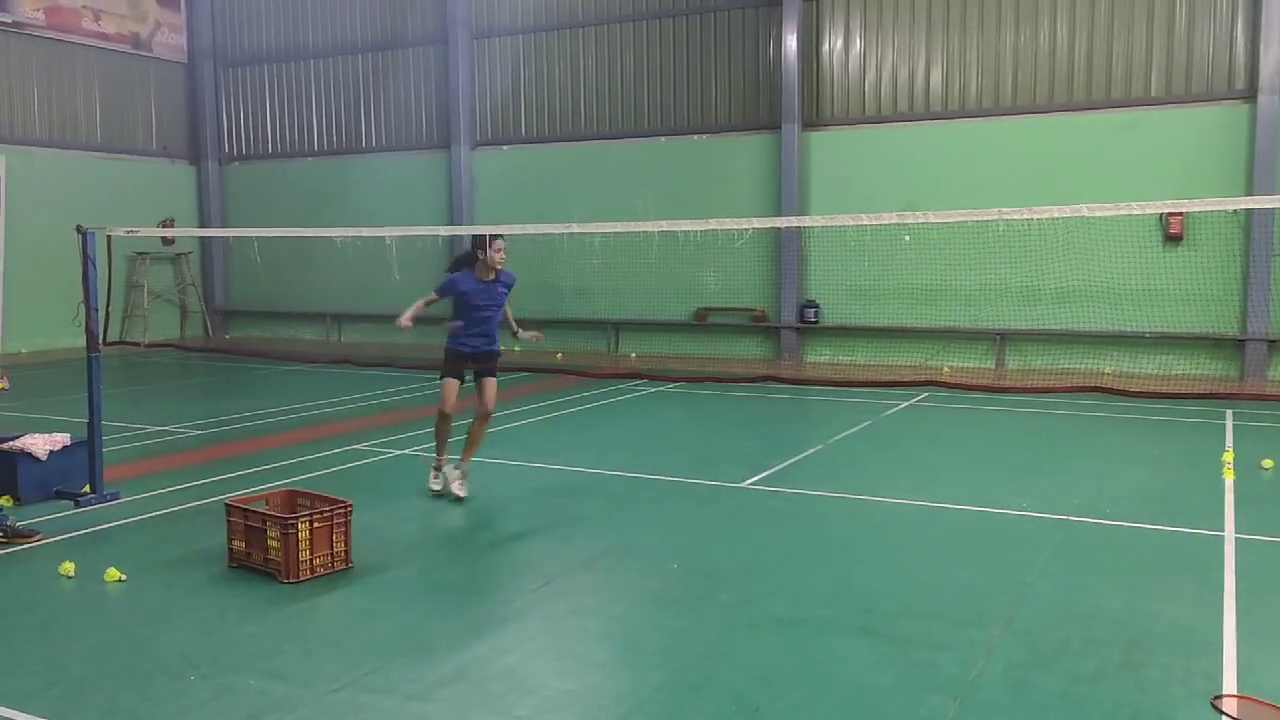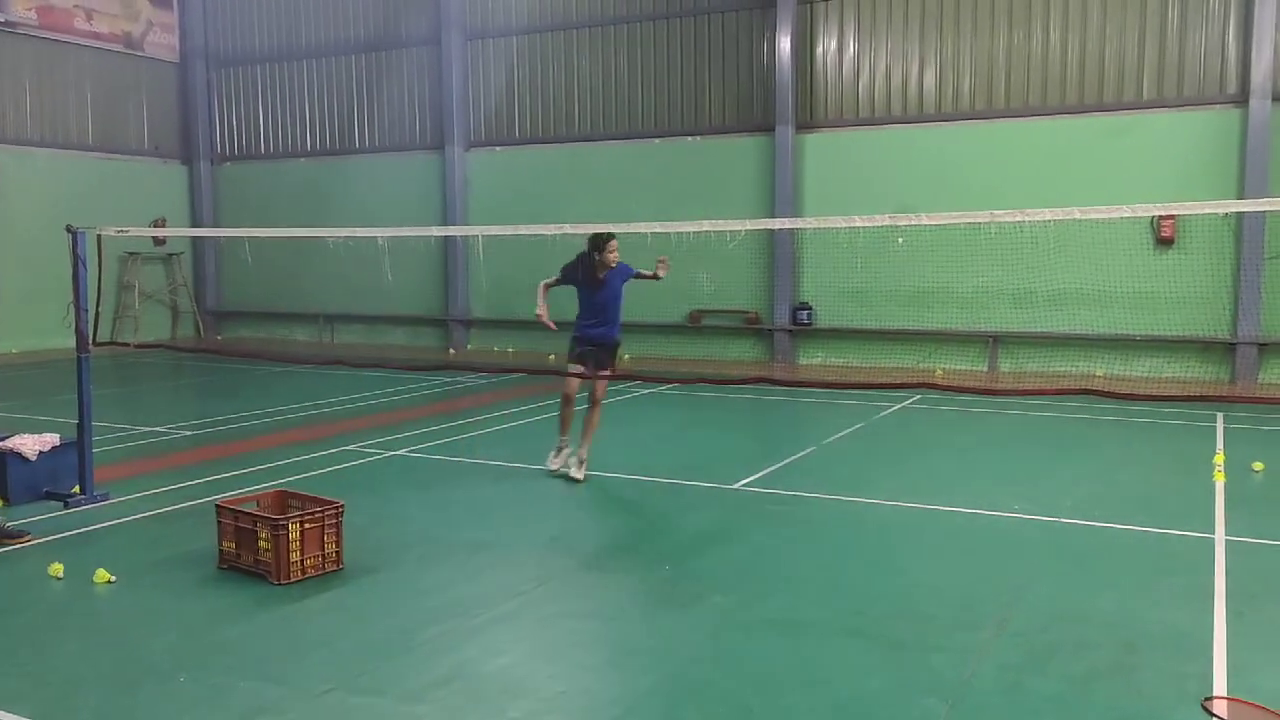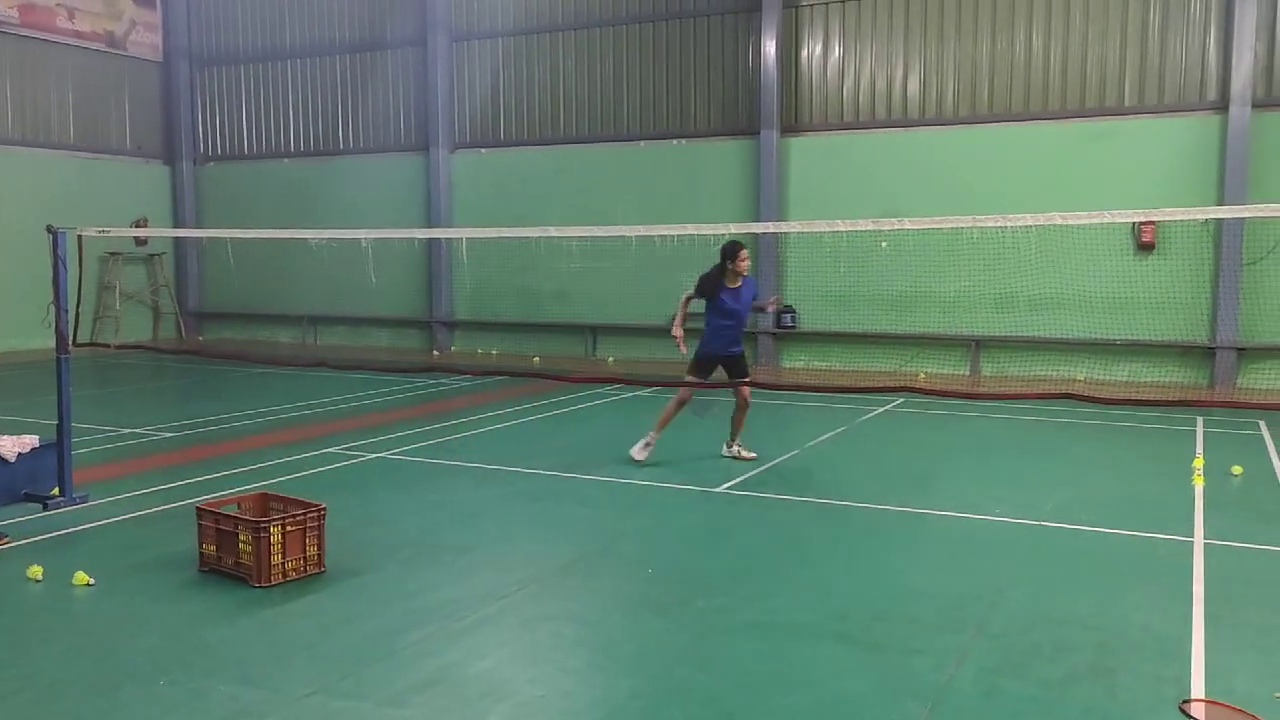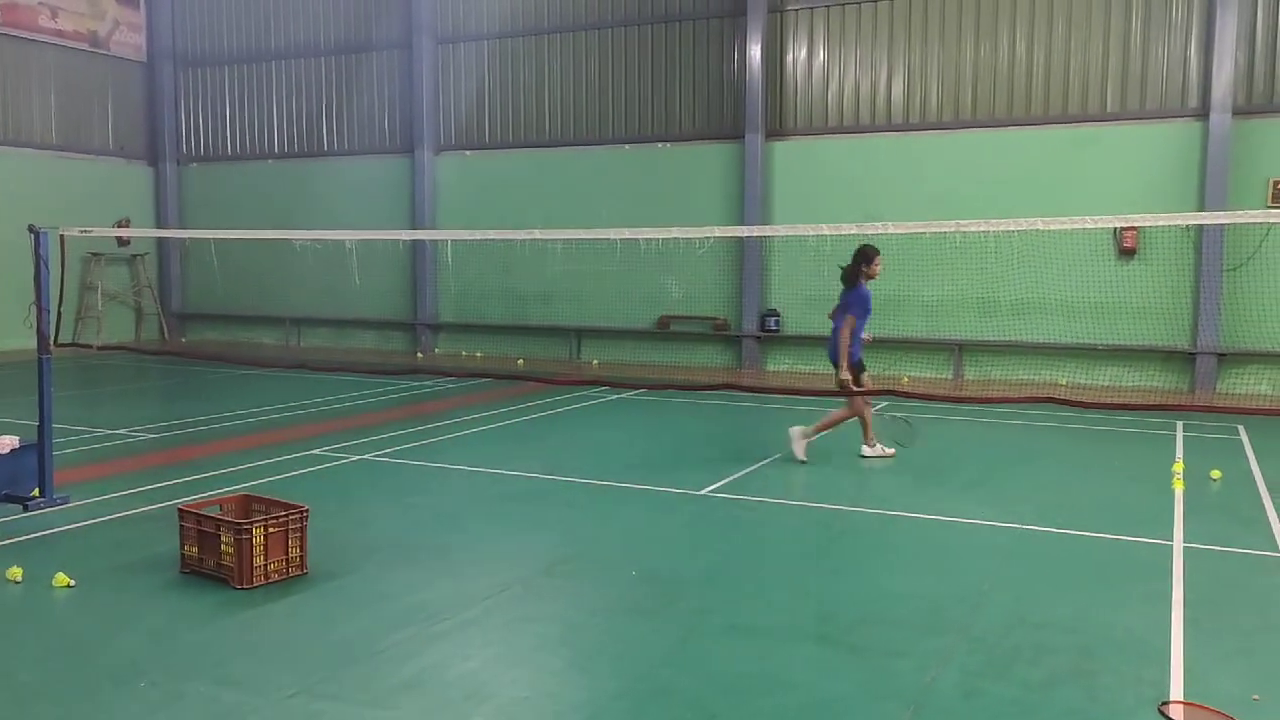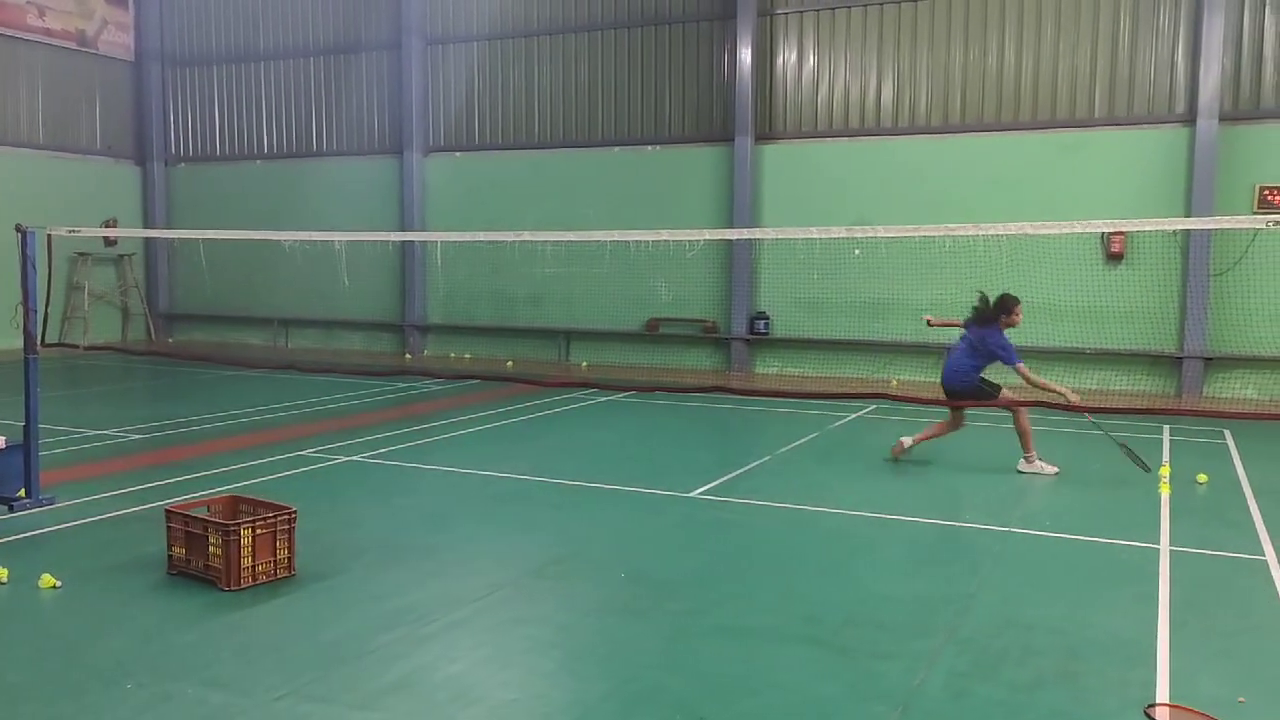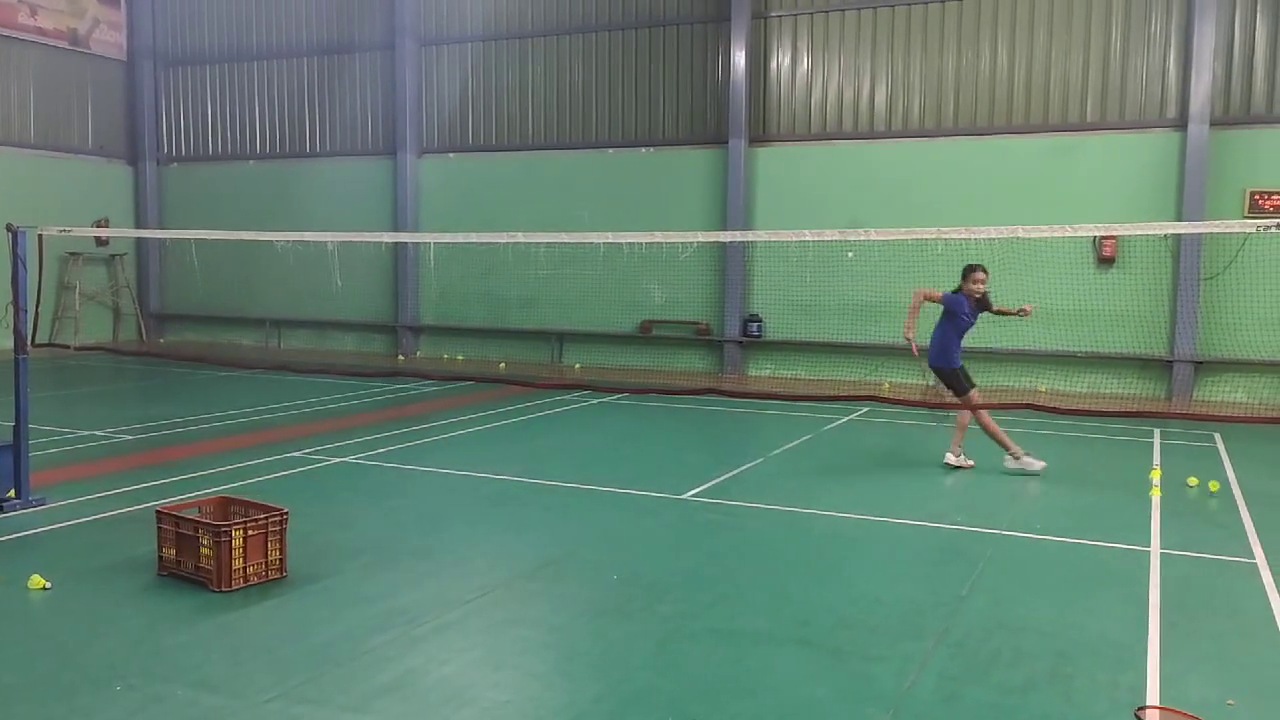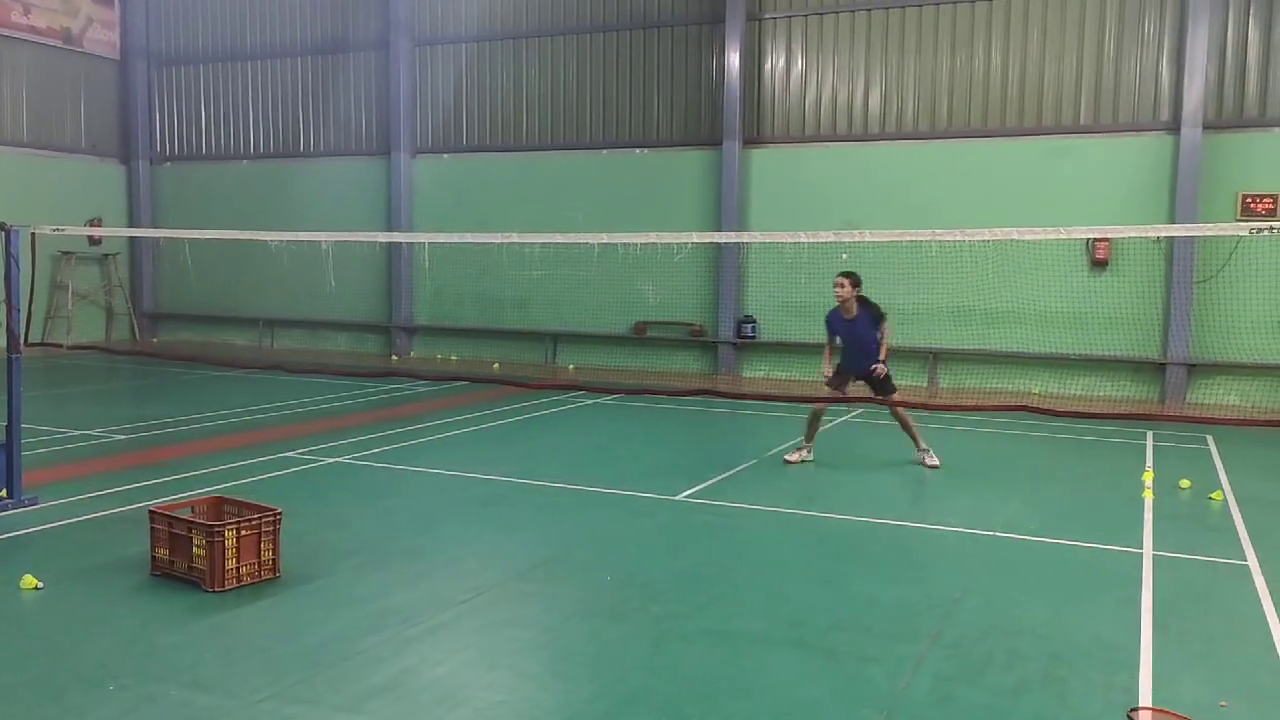
dt=0.4s
person 1, frame 1
left shoulder: (506, 280)
right shoulder: (459, 279)
right elbow: (427, 302)
left wrist: (517, 332)
right wrist: (408, 315)
left hip: (488, 352)
right hip: (458, 349)
left knee: (486, 410)
right knee: (446, 410)
left ankle: (460, 468)
right ankle: (439, 465)
person 1, frame 2
left shoulder: (620, 270)
right shoulder: (579, 274)
left elbow: (638, 274)
right elbow: (544, 285)
left wrist: (657, 275)
right wrist: (541, 307)
left hip: (609, 339)
right hip: (582, 336)
left knee: (596, 398)
right knee: (568, 393)
left ankle: (580, 456)
right ankle: (562, 445)
person 1, frame 3
left shoulder: (750, 284)
right shoulder: (711, 287)
right elbow: (687, 298)
left wrist: (765, 308)
right wrist: (677, 326)
left hip: (735, 350)
right hip: (709, 350)
left knee: (744, 399)
right knee: (683, 397)
left ankle: (732, 444)
right ankle: (649, 440)
person 1, frame 4
left shoulder: (854, 288)
right shoulder: (861, 294)
left elbow: (834, 315)
right elbow: (844, 333)
right wrist: (843, 368)
left hip: (849, 350)
right hip: (846, 353)
left knee: (862, 397)
right knee: (855, 408)
left ankle: (870, 444)
right ankle: (803, 434)
person 1, frame 5
left shoulder: (980, 321)
right shoulder: (1001, 342)
left elbow: (953, 322)
right elbow: (1029, 378)
left wrist: (931, 321)
right wrist: (1063, 391)
left hip: (950, 380)
right hip: (963, 382)
left knee: (955, 423)
right knee: (1018, 406)
left ankle: (909, 442)
right ankle: (1030, 460)
person 1, frame 6
left shoulder: (976, 301)
right shoulder: (957, 300)
left elbow: (992, 309)
right elbow: (921, 293)
left wrist: (1017, 312)
right wrist: (910, 327)
left hip: (951, 359)
right hip: (944, 361)
left knee: (969, 404)
right knee: (977, 407)
left ankle: (954, 452)
right ankle: (1016, 455)
person 1, frame 7
left shoulder: (869, 313)
right shoulder: (832, 317)
left elbow: (884, 336)
right elbow: (830, 344)
left wrist: (881, 361)
right wrist: (826, 366)
left hip: (872, 365)
right hip: (848, 366)
left knee: (898, 412)
right knee: (818, 408)
left ankle: (922, 449)
right ankle: (806, 448)
